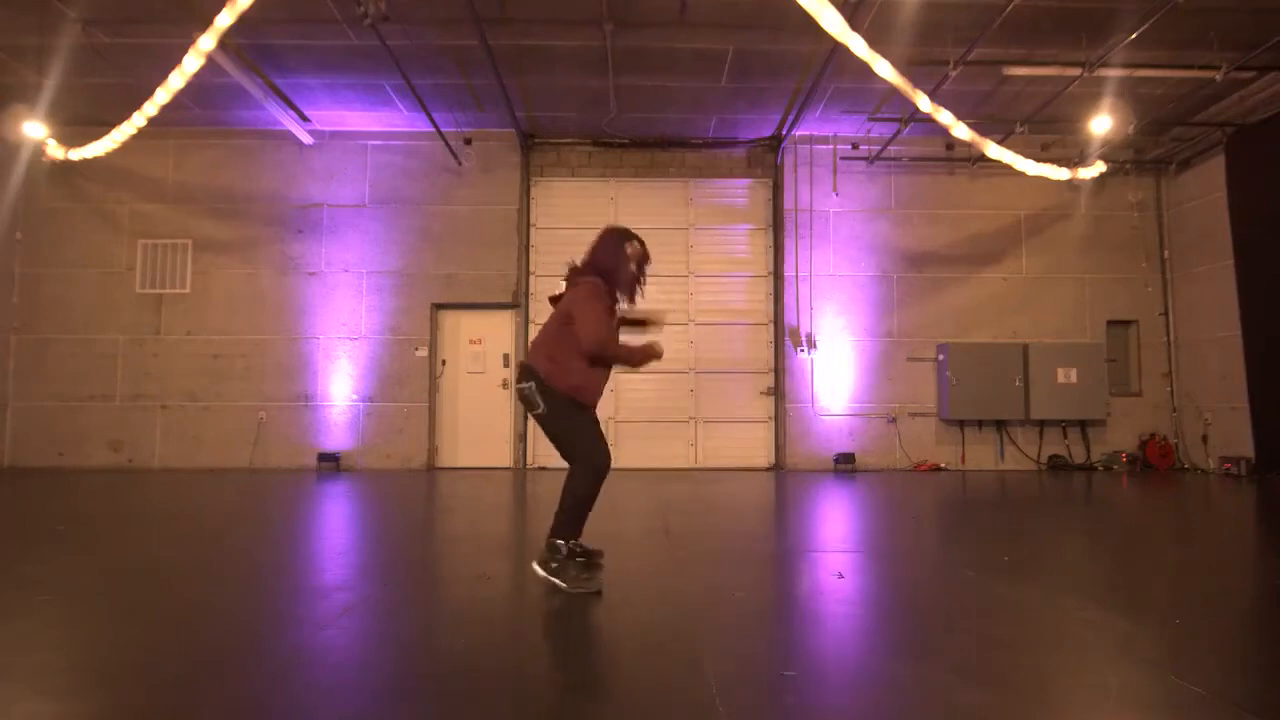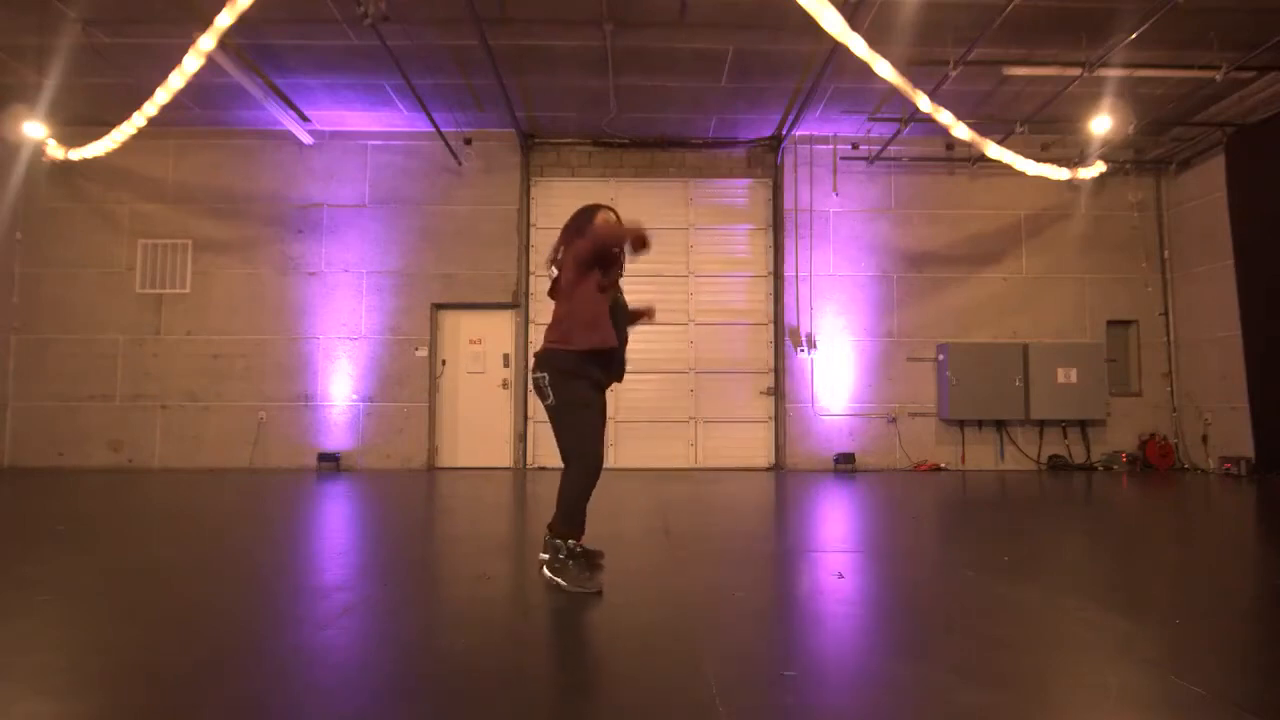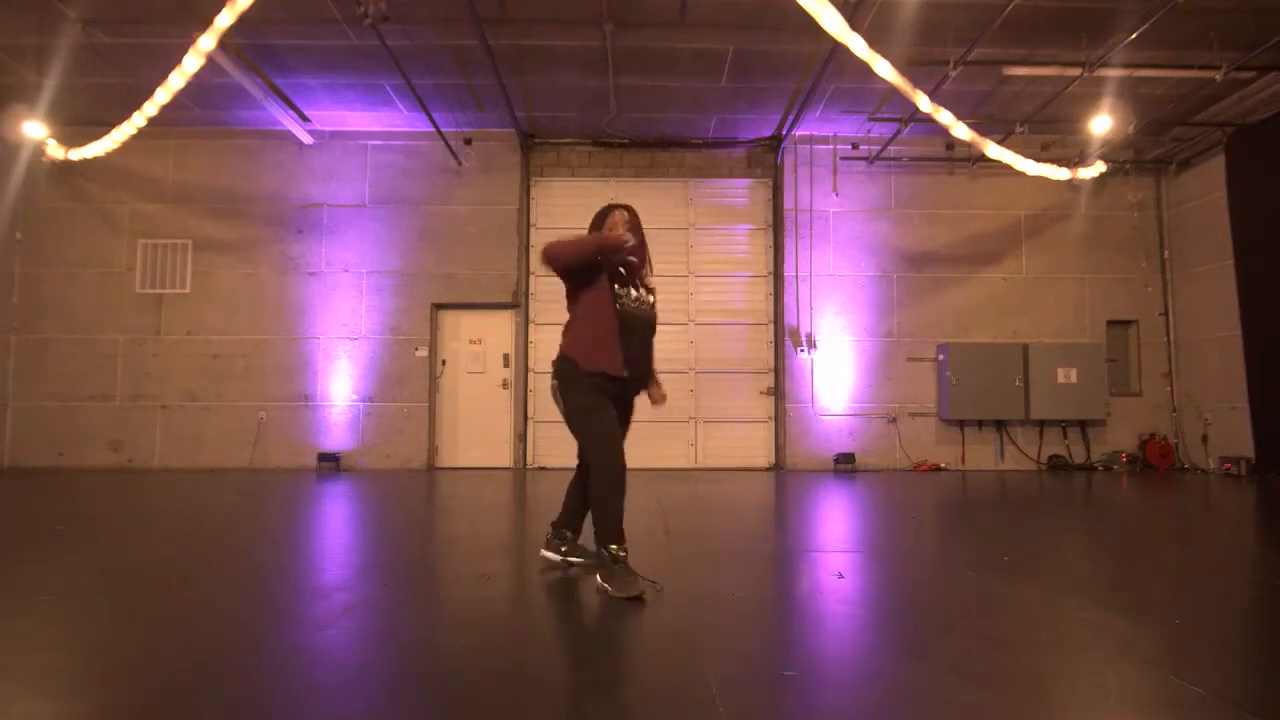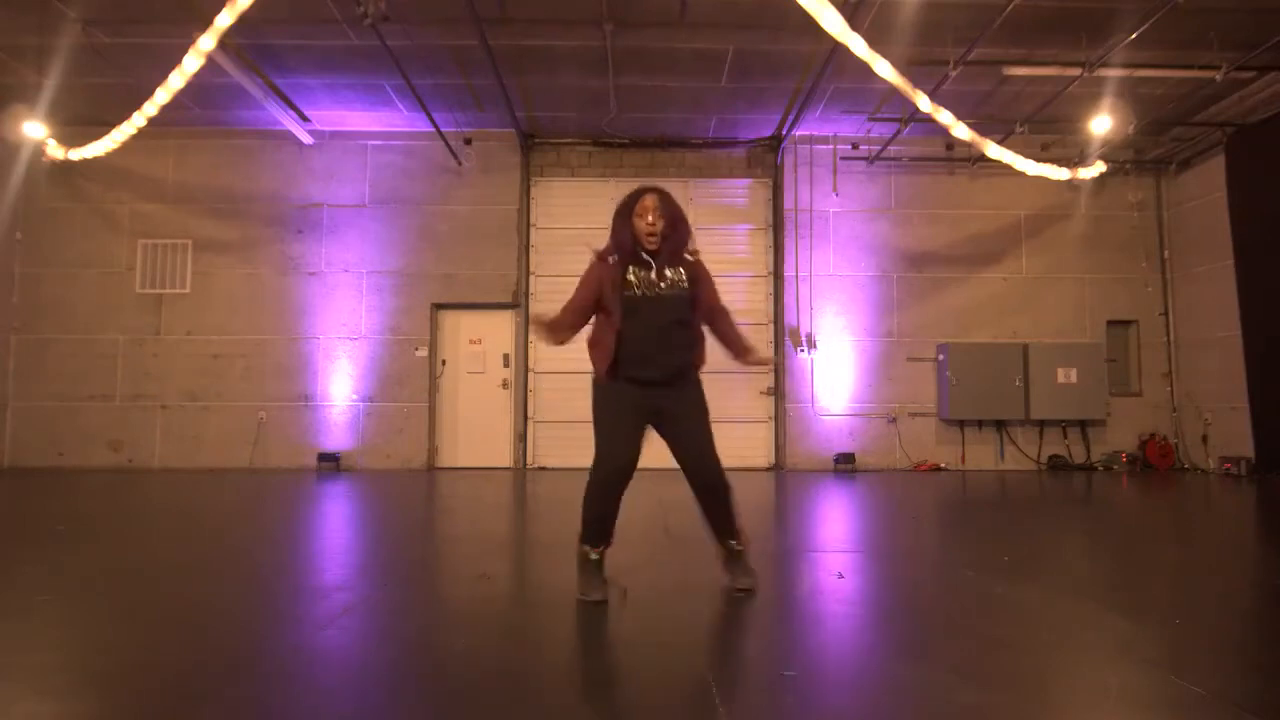
dt=0.5s
person 1, frame 1
left shoulder: (601, 291)
right shoulder: (589, 288)
left elbow: (602, 334)
right elbow: (594, 344)
left wrist: (643, 322)
right wrist: (640, 353)
left hip: (566, 387)
right hip: (545, 385)
left knee: (593, 463)
right knee: (591, 462)
left ankle: (564, 543)
right ankle: (554, 555)
person 1, frame 2
left shoulder: (601, 276)
right shoulder: (581, 262)
right elbow: (603, 237)
left wrist: (636, 315)
right wrist: (636, 236)
left hip: (586, 376)
right hip: (564, 373)
left knee: (583, 462)
right knee: (586, 460)
left ankle: (559, 542)
right ankle: (561, 555)
person 1, frame 3
left shoulder: (643, 284)
right shoulder: (586, 268)
left elbow: (642, 340)
right elbow: (552, 253)
left wrist: (654, 382)
right wrist: (603, 244)
left hip: (621, 388)
right hip: (583, 382)
left knee: (595, 465)
right knee: (609, 462)
left ankle: (560, 540)
right ankle: (612, 560)
person 1, frame 4
left shoulder: (689, 266)
right shoulder: (607, 267)
left elbow: (715, 313)
right elbow: (577, 309)
left wrist: (743, 351)
right wrist: (554, 328)
left hip: (679, 386)
right hip: (622, 385)
left knee: (705, 468)
right knee: (612, 468)
left ankle: (732, 549)
right ankle: (592, 559)
